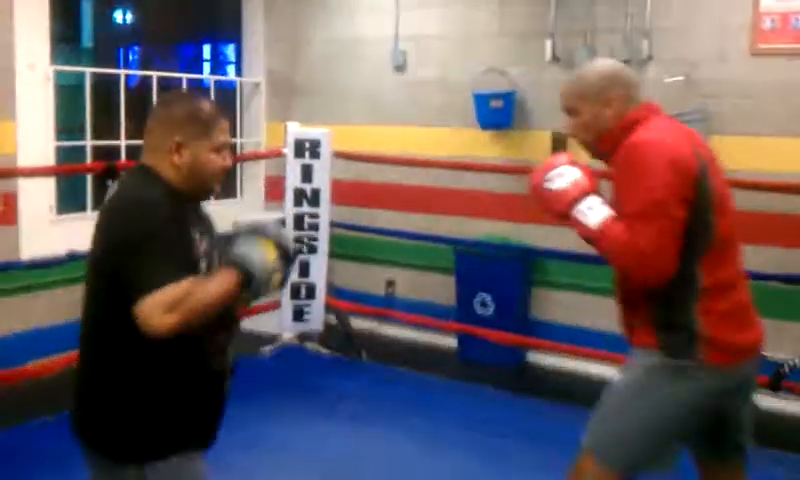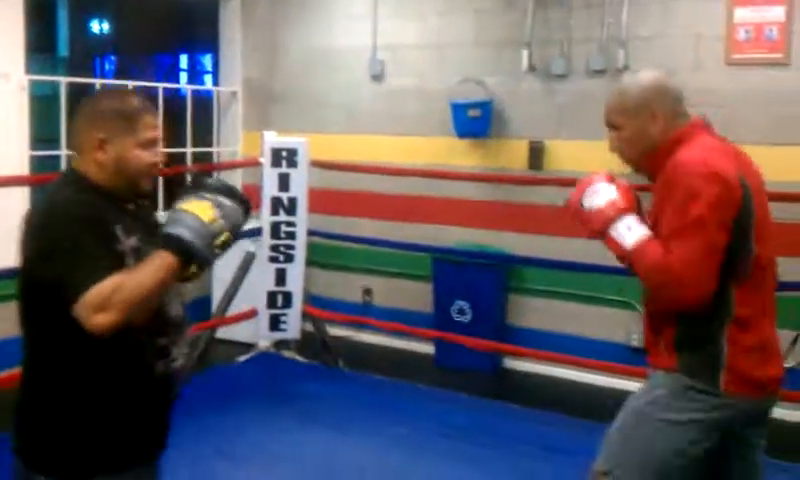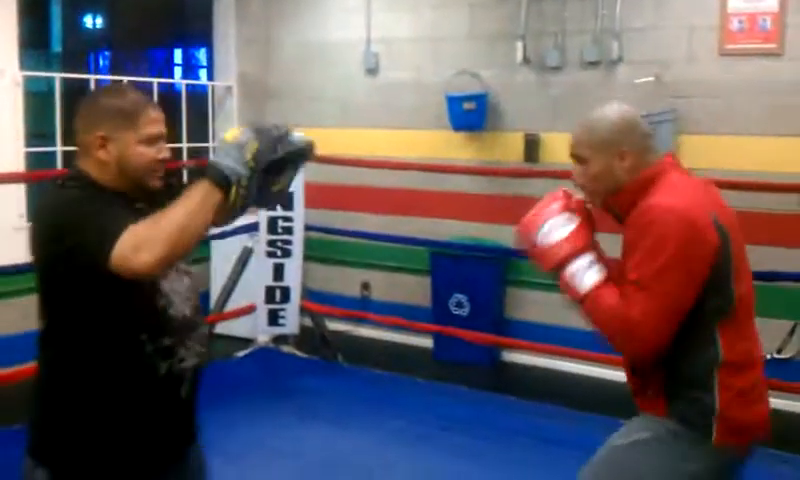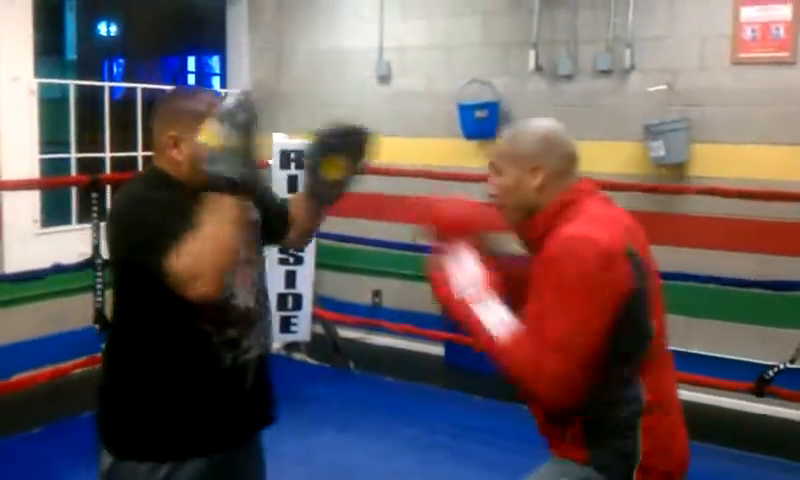
dt=0.4s
person 1, frame 1
left shoulder: (168, 201)
right shoulder: (143, 210)
right elbow: (162, 313)
left wrist: (233, 266)
right wrist: (241, 272)
right hip: (139, 433)
person 1, frame 2
left shoulder: (127, 203)
right shoulder: (67, 215)
left elbow: (146, 278)
right elbow: (102, 311)
left wrist: (196, 239)
right wrist: (182, 245)
right hip: (77, 449)
person 1, frame 3
left shoulder: (146, 195)
right shoulder: (72, 209)
left elbow: (208, 213)
right elbow: (144, 255)
left wrist: (258, 173)
right wrist: (221, 174)
person 1, frame 4
left shoulder: (234, 192)
right shoulder: (142, 204)
left elbow: (293, 228)
right elbow: (202, 280)
left wrist: (323, 182)
right wrist: (228, 179)
left hip: (227, 419)
right hip: (157, 434)
person 2, frame 1
left shoulder: (648, 152)
right shoulder: (673, 141)
left elbow: (647, 262)
left wrist: (581, 203)
right wrist: (589, 204)
left hip: (683, 354)
right hip: (727, 346)
person 2, frame 2
left shoulder: (694, 169)
right shoulder: (720, 158)
left elbow: (684, 285)
left wrist: (617, 222)
right wrist: (626, 221)
left hip: (701, 378)
right hip: (745, 375)
person 2, frame 3
left shoulder: (668, 215)
right shoulder: (689, 195)
left elbow: (636, 333)
right elbow: (634, 295)
left wrist: (569, 258)
right wrist: (581, 246)
left hip: (690, 421)
right hip: (722, 412)
person 2, frame 4
left shoulder: (582, 247)
right shoulder: (596, 221)
left elbow: (552, 379)
left wrist: (476, 300)
right wrist: (466, 245)
right hip: (628, 447)
